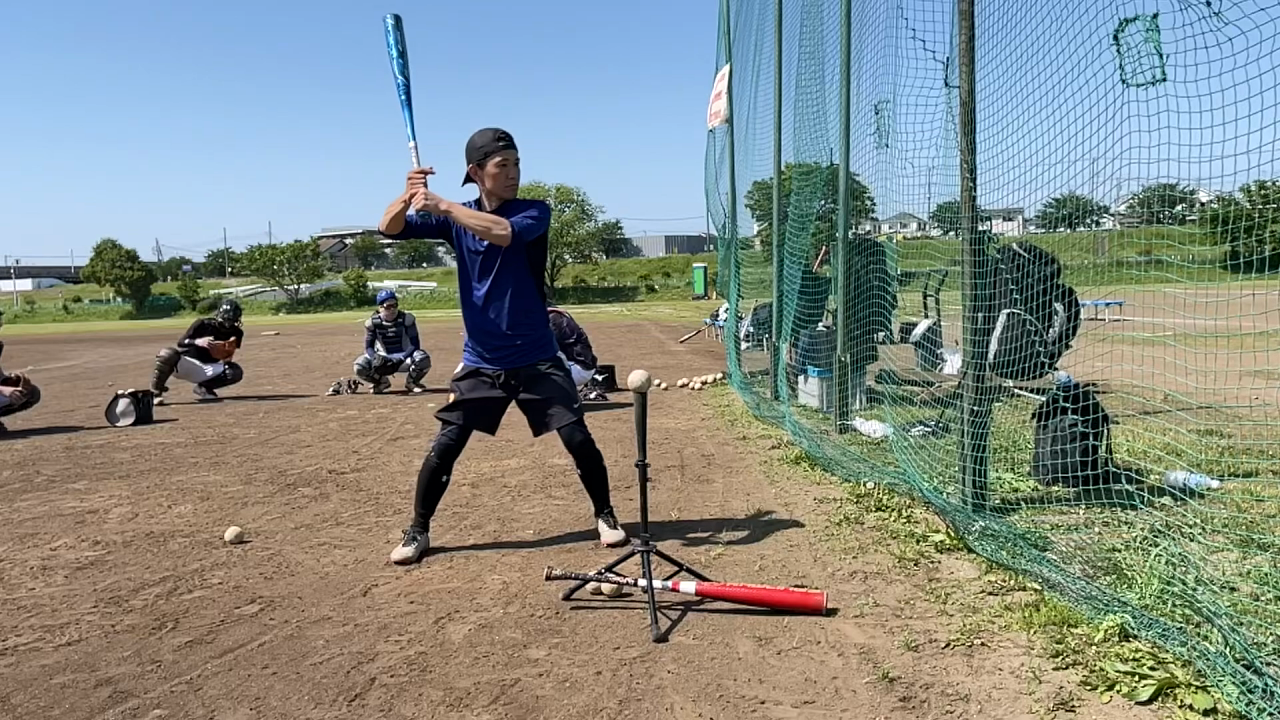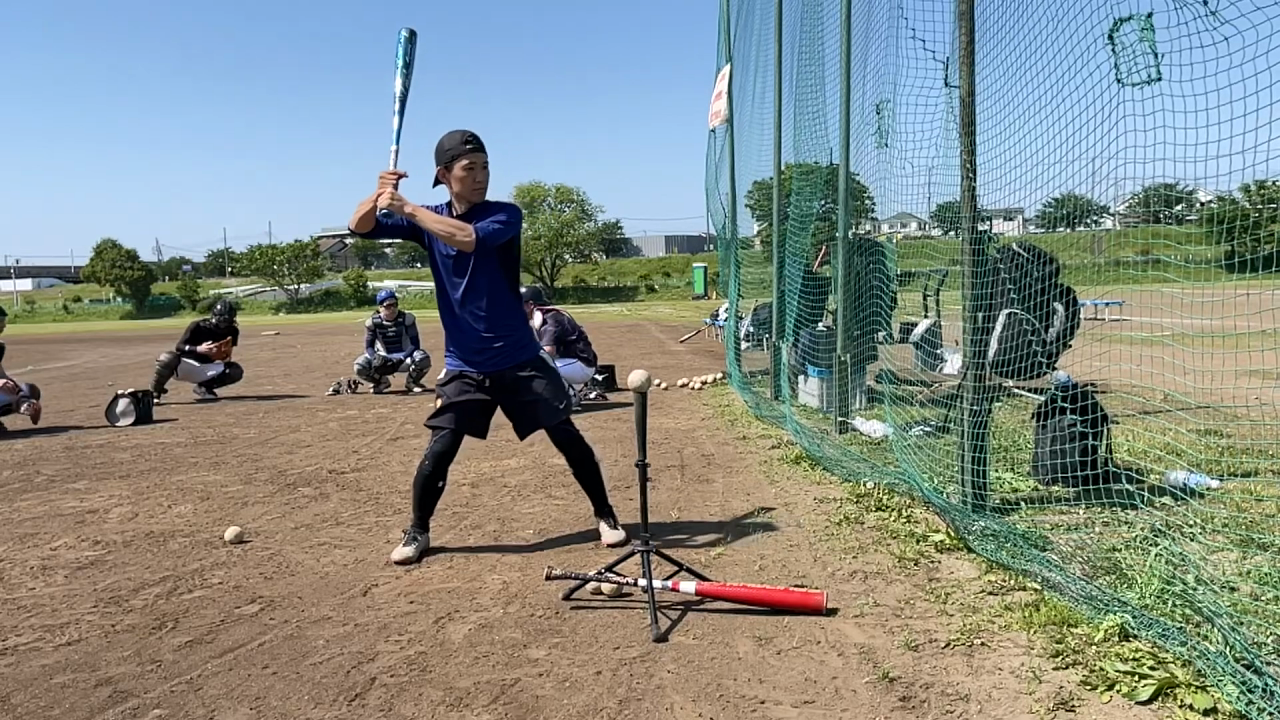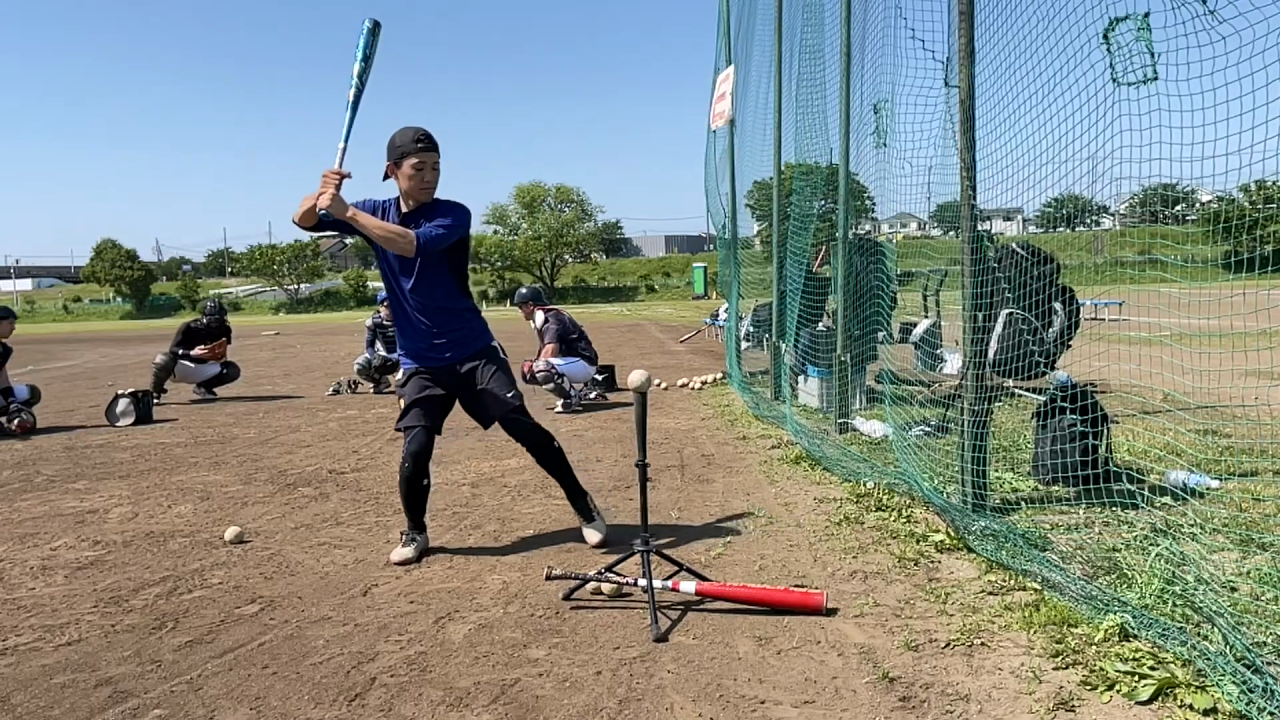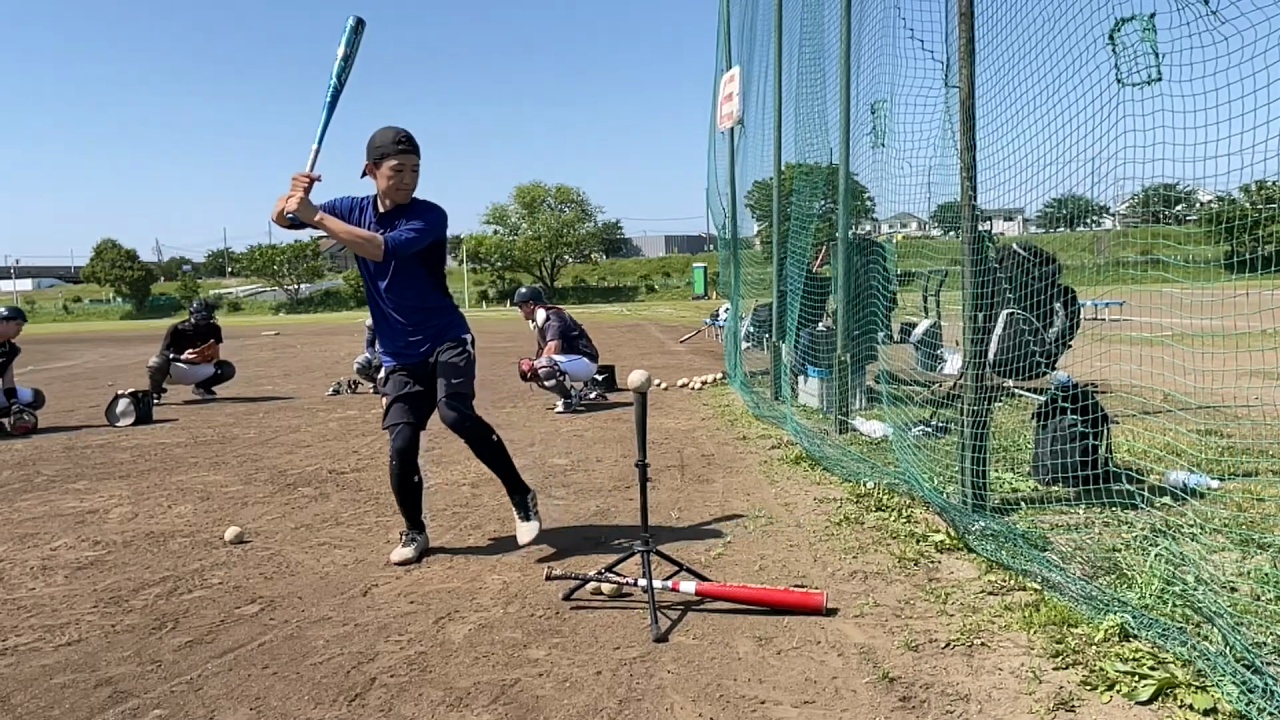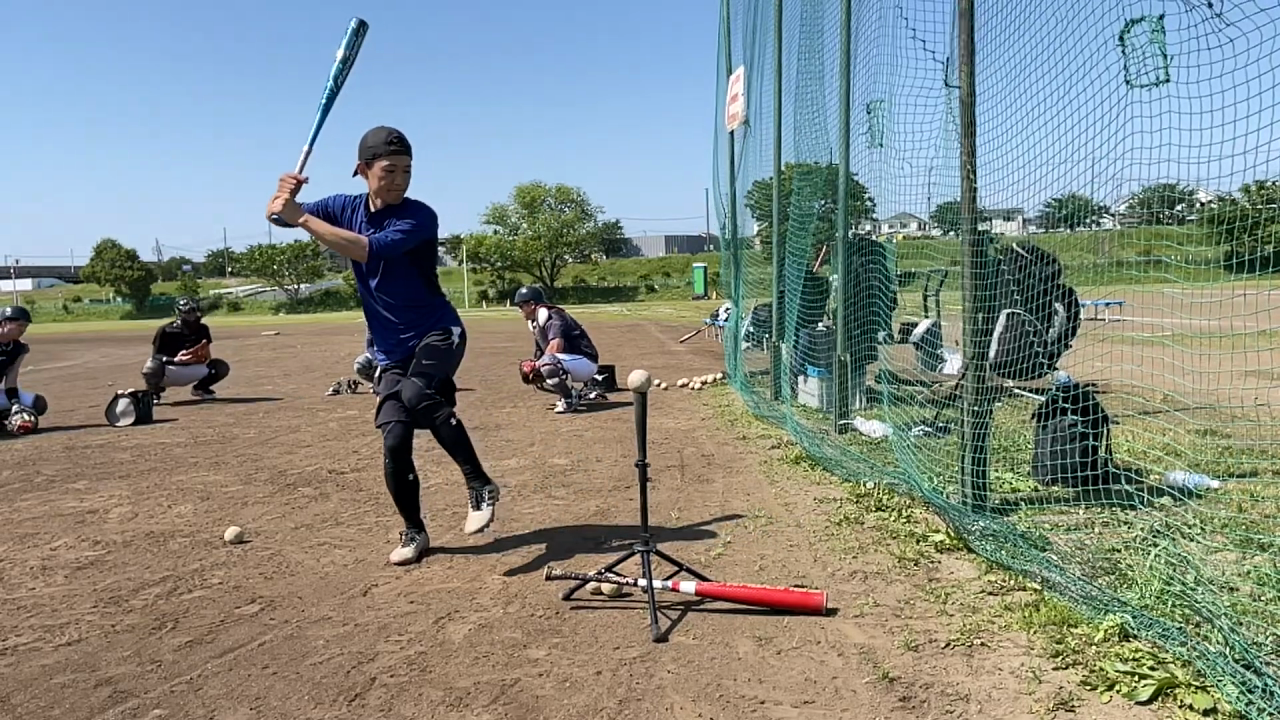
dt=1s
person 1, frame 1
left shoulder: (534, 212)
right shoulder: (455, 218)
left elbow: (503, 232)
right elbow: (390, 229)
left wrist: (442, 205)
right wrist: (409, 194)
left hip: (536, 359)
right hip: (481, 362)
left knee: (578, 439)
right knee: (445, 447)
left ankle: (604, 514)
right ankle: (418, 530)
person 1, frame 2
left shoulder: (505, 215)
right shoulder: (428, 219)
left elbow: (469, 238)
right elbow: (360, 228)
left wrist: (407, 208)
right wrist: (379, 194)
left hip: (520, 360)
right hip: (464, 366)
left knee: (568, 438)
right knee: (439, 452)
left ankle: (604, 514)
right ankle: (417, 531)
person 1, frame 3
left shoulder: (453, 214)
right shoulder: (376, 212)
left elbow: (411, 244)
right elbow: (304, 221)
left wrist: (347, 212)
right wrist: (323, 191)
left hip: (473, 350)
right hip: (419, 361)
left knee: (521, 425)
right knee: (415, 450)
left ankle: (582, 504)
right ankle: (415, 532)
person 1, frame 4
left shoulder: (430, 216)
right shoulder: (353, 209)
left elbow: (381, 248)
right elbow: (282, 218)
left wrist: (317, 216)
right wrist: (294, 193)
left hip: (446, 339)
right hip: (399, 355)
left knee: (457, 413)
right knee: (402, 445)
left ankle: (521, 496)
right ankle: (414, 531)
person 1, frame 5
left shoulder: (419, 216)
right shoulder: (345, 208)
left elbow: (368, 250)
right elbow: (276, 216)
left wrist: (302, 218)
right wrist: (283, 197)
left hip: (438, 332)
right hip: (391, 351)
left knee: (417, 393)
right knee: (395, 444)
left ankle: (480, 485)
right ankle: (414, 531)
